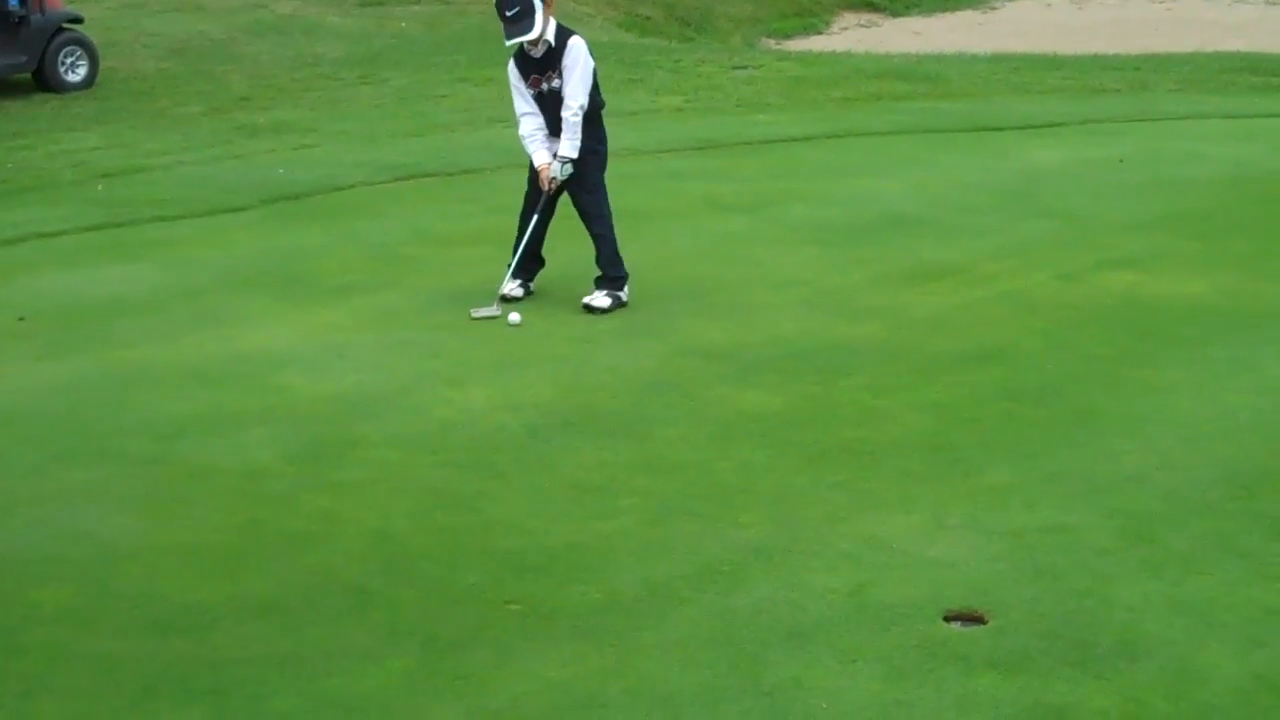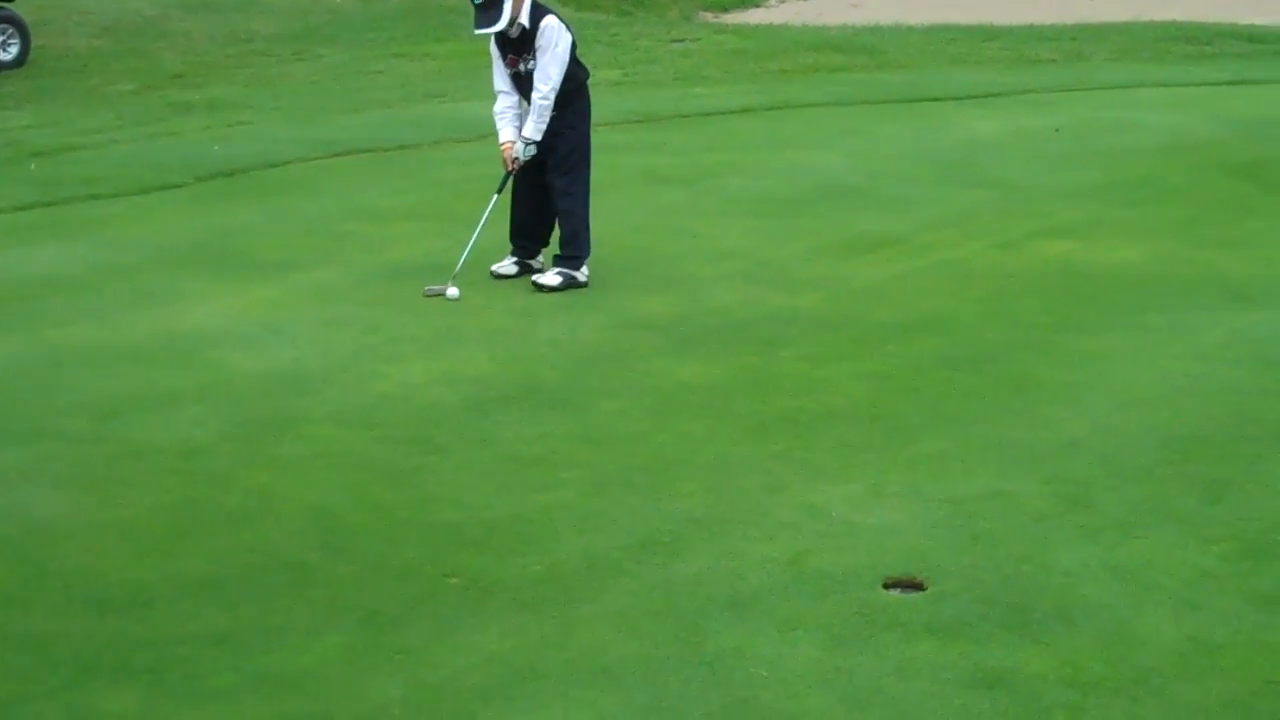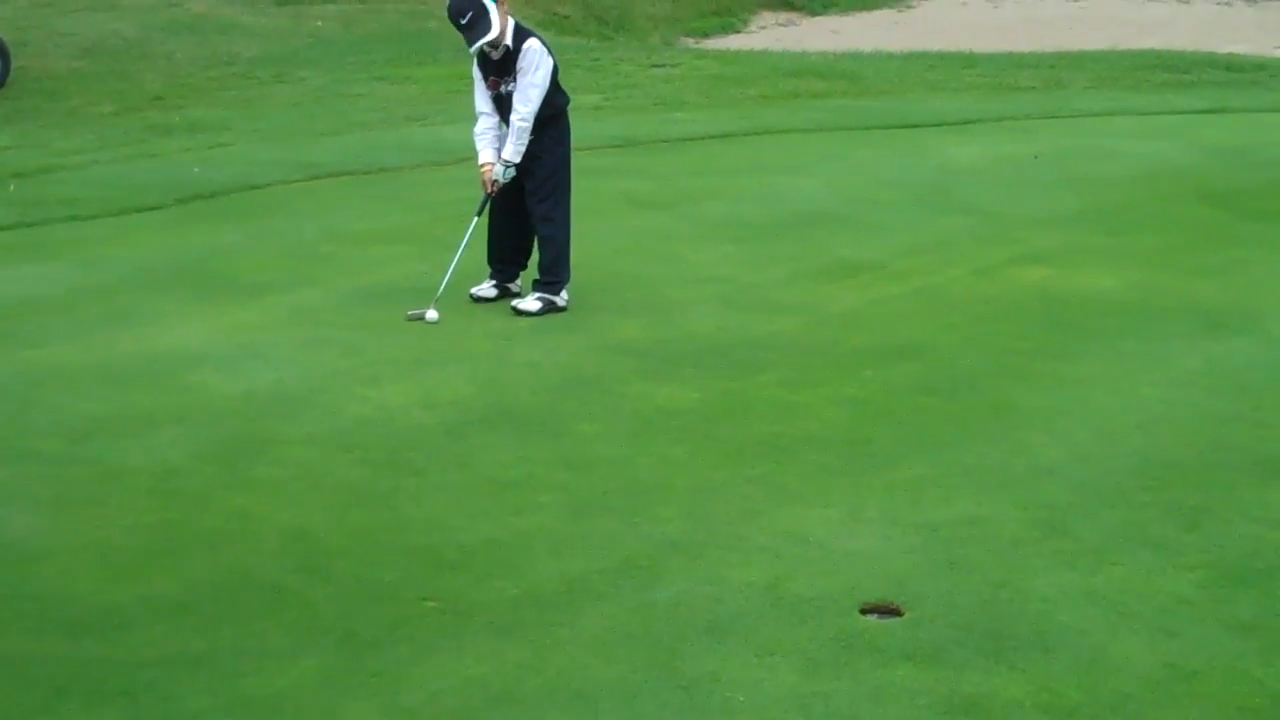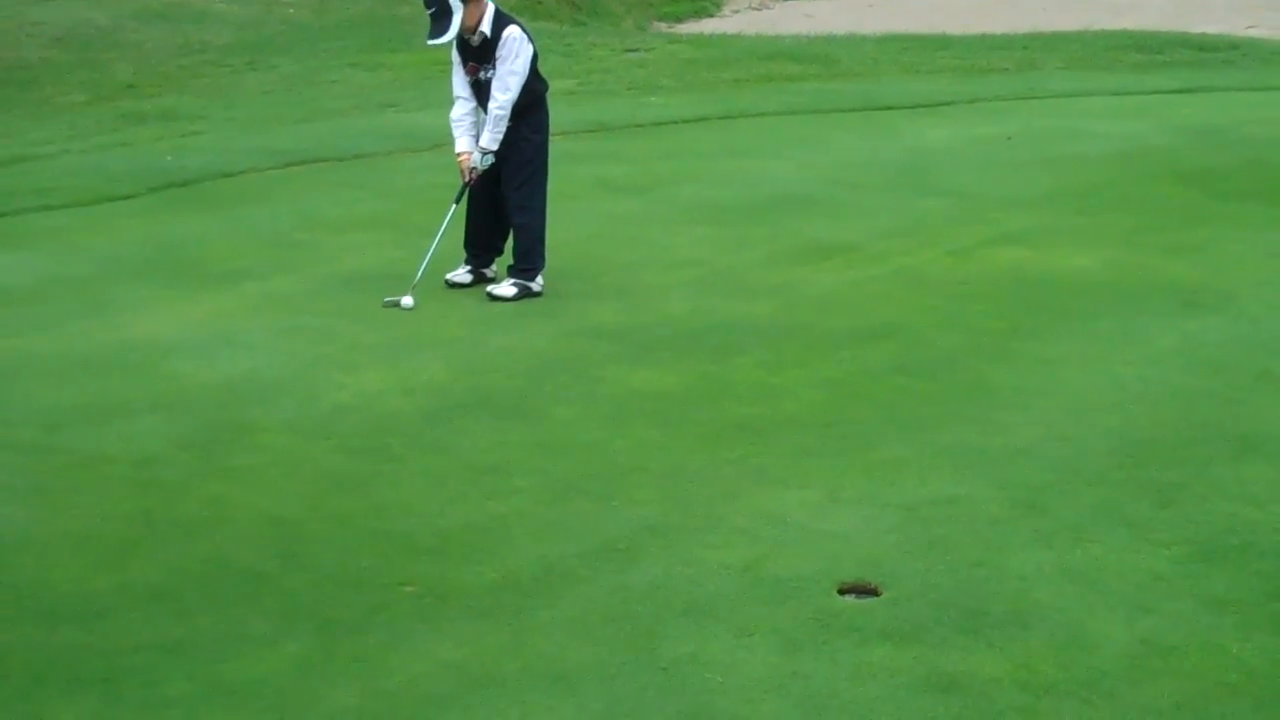
dt=1s
person 1, frame 1
left shoulder: (572, 46)
right shoulder: (518, 63)
left elbow: (575, 107)
right elbow: (528, 116)
left wrist: (564, 157)
right wrist: (542, 160)
left hip: (584, 141)
right hip: (547, 143)
left knee: (593, 209)
right knee: (533, 209)
left ankle: (614, 284)
right ankle: (522, 274)
person 1, frame 2
left shoulder: (548, 26)
right shoulder: (500, 37)
left elbow: (545, 89)
right elbow: (505, 92)
left wrist: (527, 139)
right wrist: (507, 138)
left hip: (568, 112)
right hip: (537, 115)
left knee: (567, 187)
right knee: (527, 185)
left ankle: (573, 265)
right ankle: (527, 253)
person 1, frame 3
left shoulder: (531, 48)
right shoulder: (482, 58)
left elbow: (525, 111)
right elbow: (486, 113)
left wrist: (506, 161)
right wrist: (487, 160)
left hip: (547, 137)
right hip: (514, 138)
left knee: (546, 211)
right knee: (505, 208)
left ankle: (552, 289)
right ankle: (505, 277)
person 1, frame 4
left shoulder: (510, 34)
right shoulder: (461, 42)
left elbow: (503, 98)
right elbow: (464, 98)
left wrist: (484, 149)
right wrist: (465, 147)
left hip: (525, 122)
right hip: (492, 124)
left knee: (522, 197)
right knee: (482, 193)
left ankle: (527, 274)
right ankle: (479, 262)
